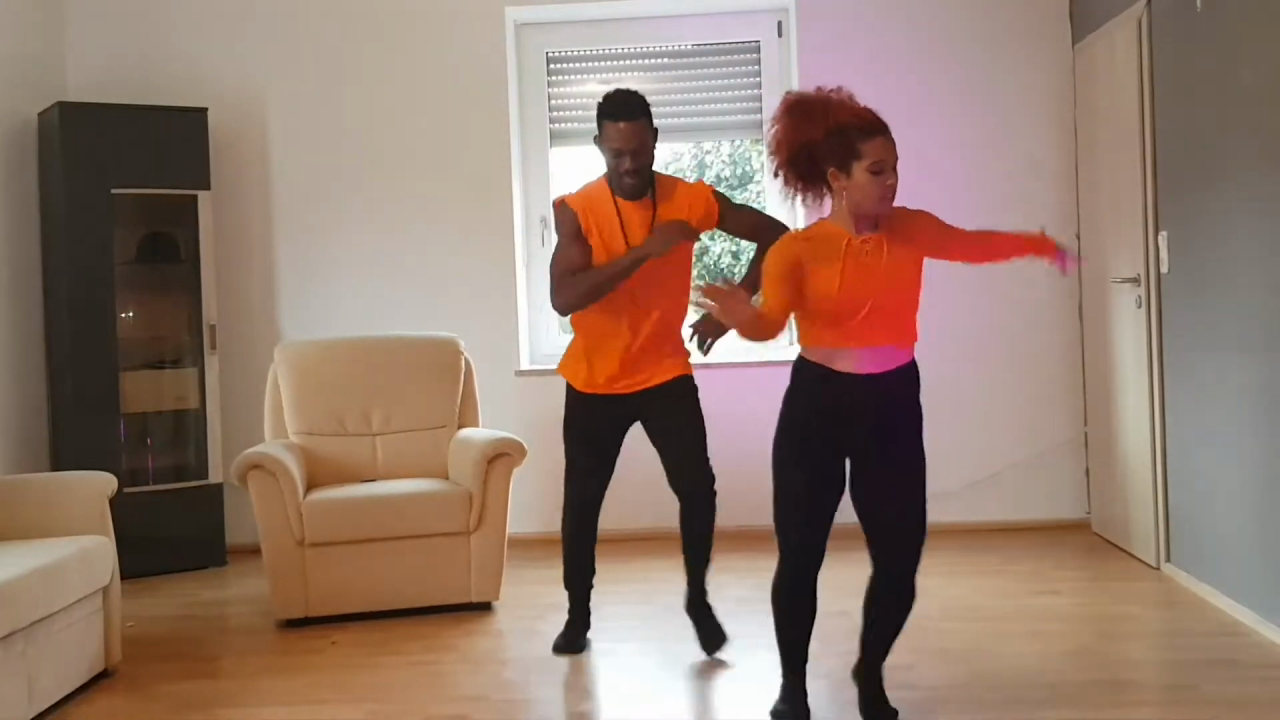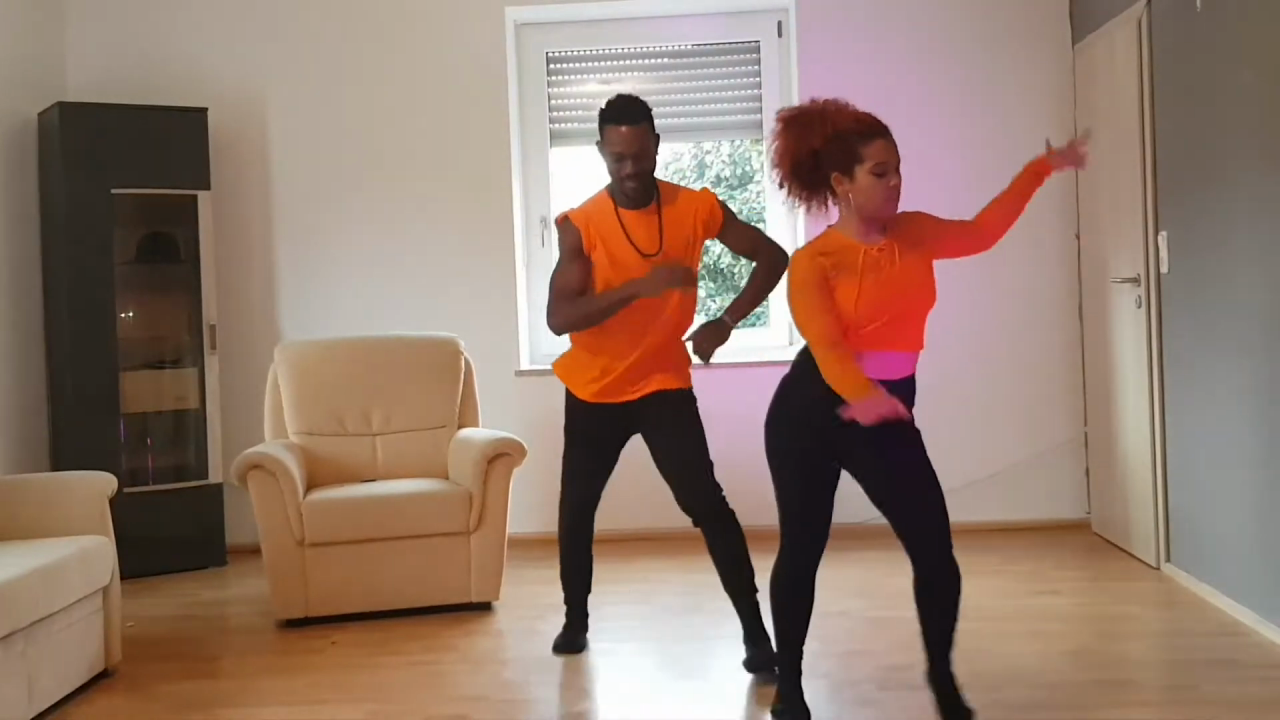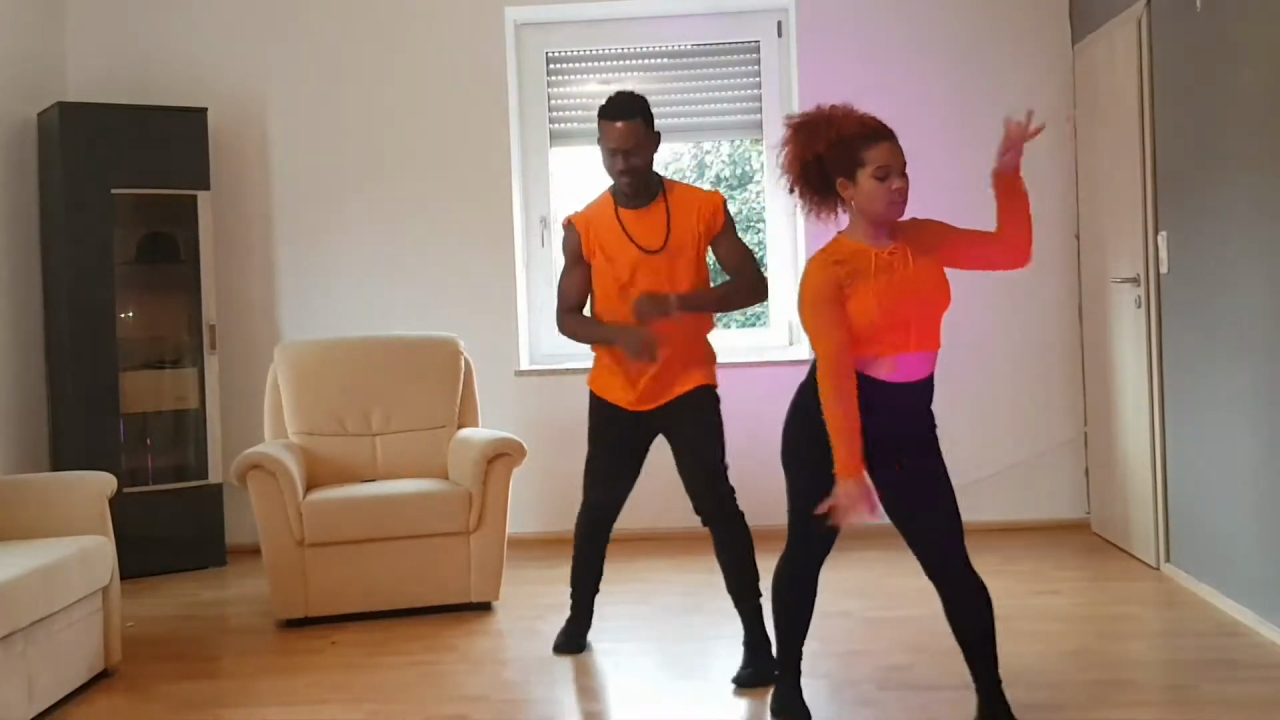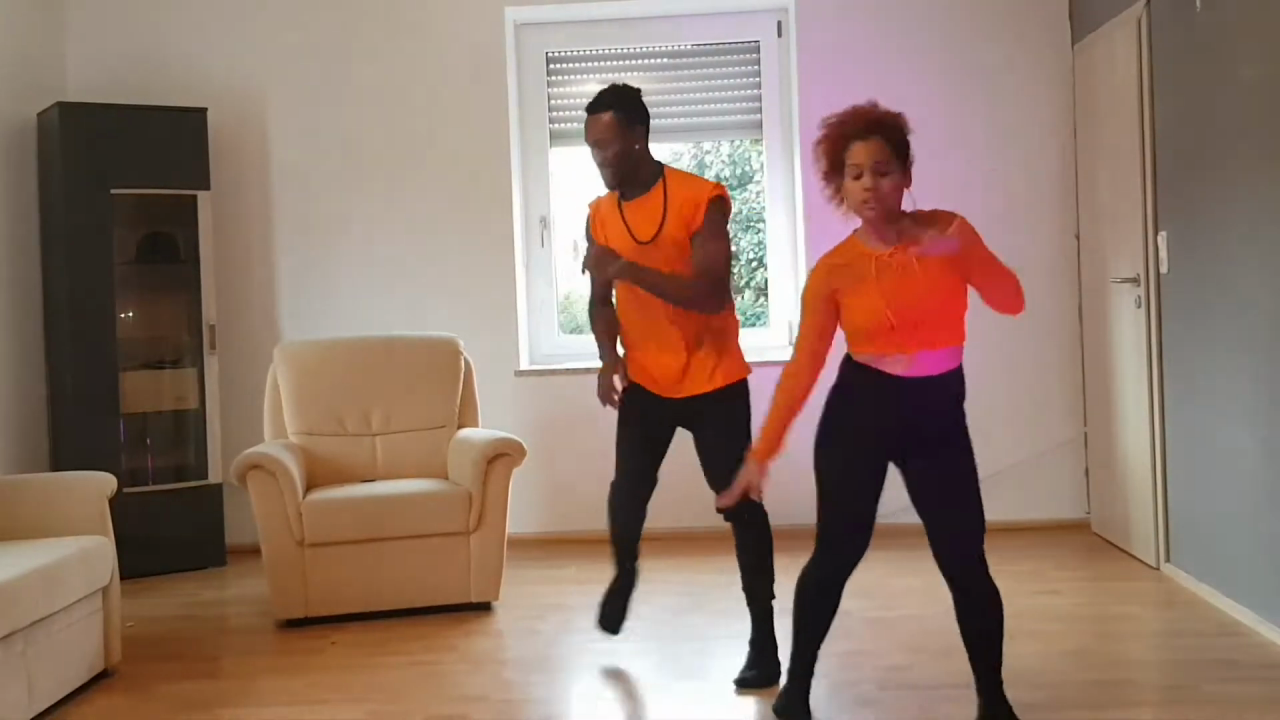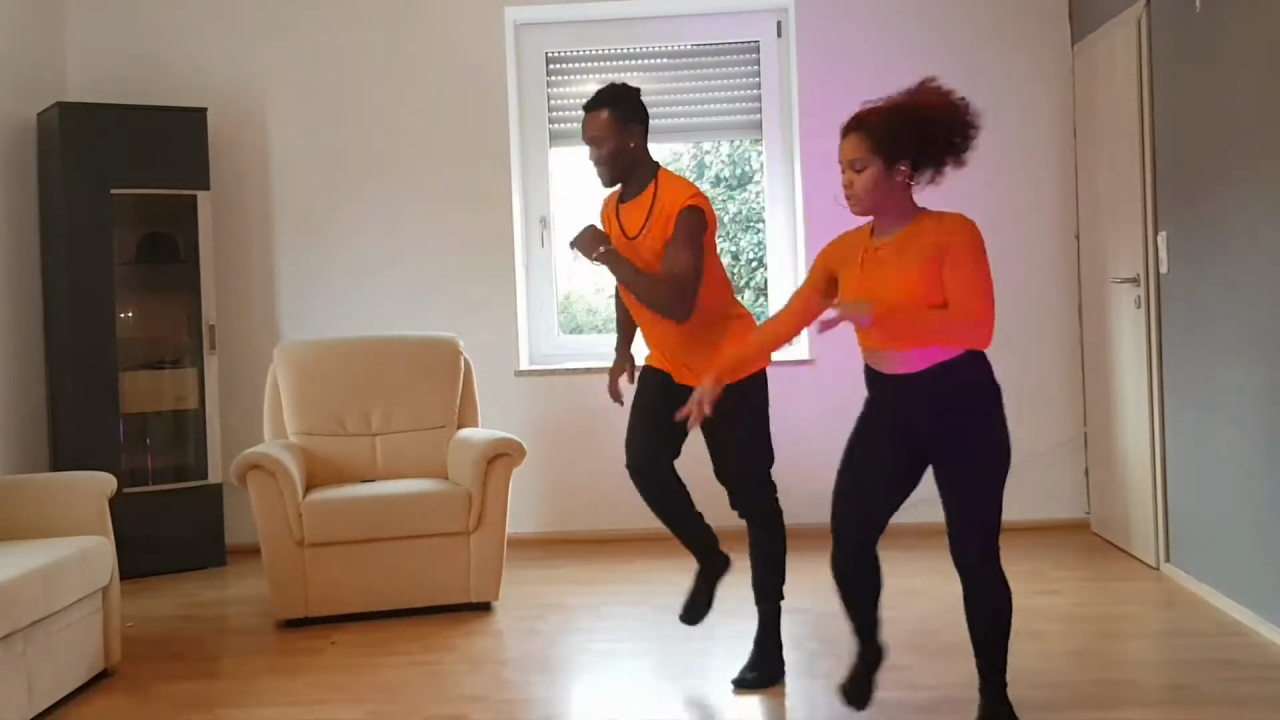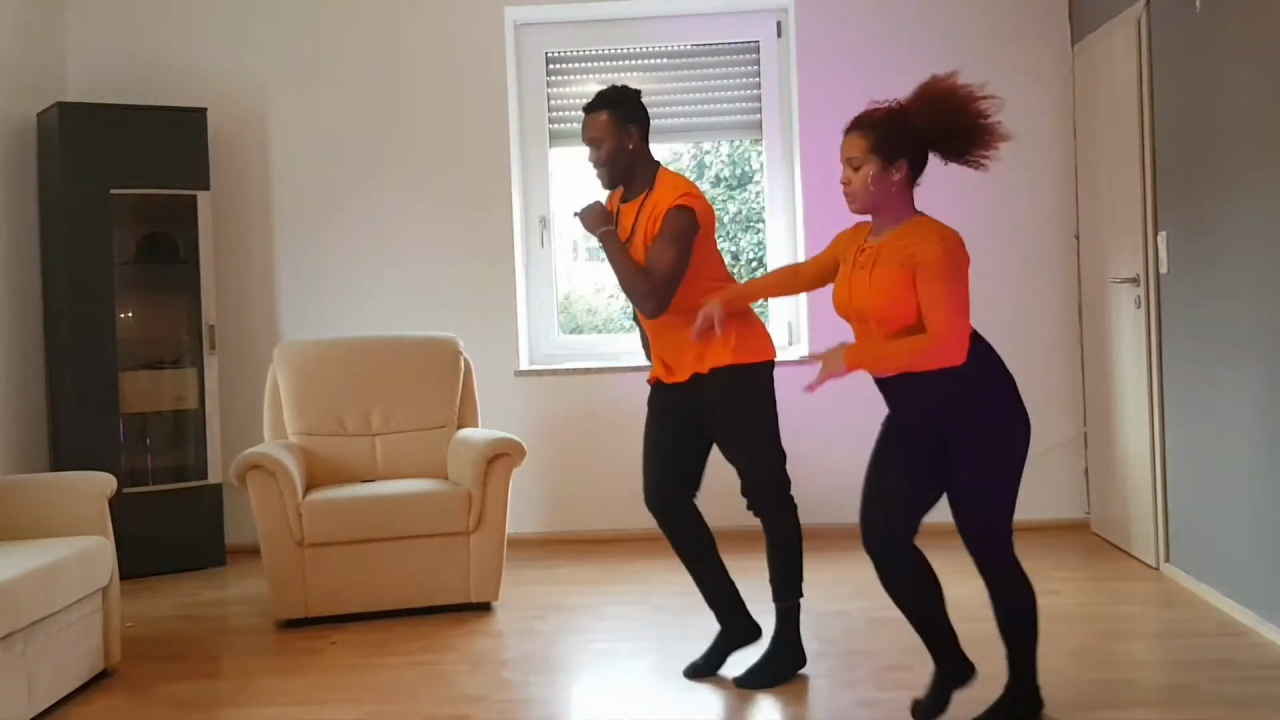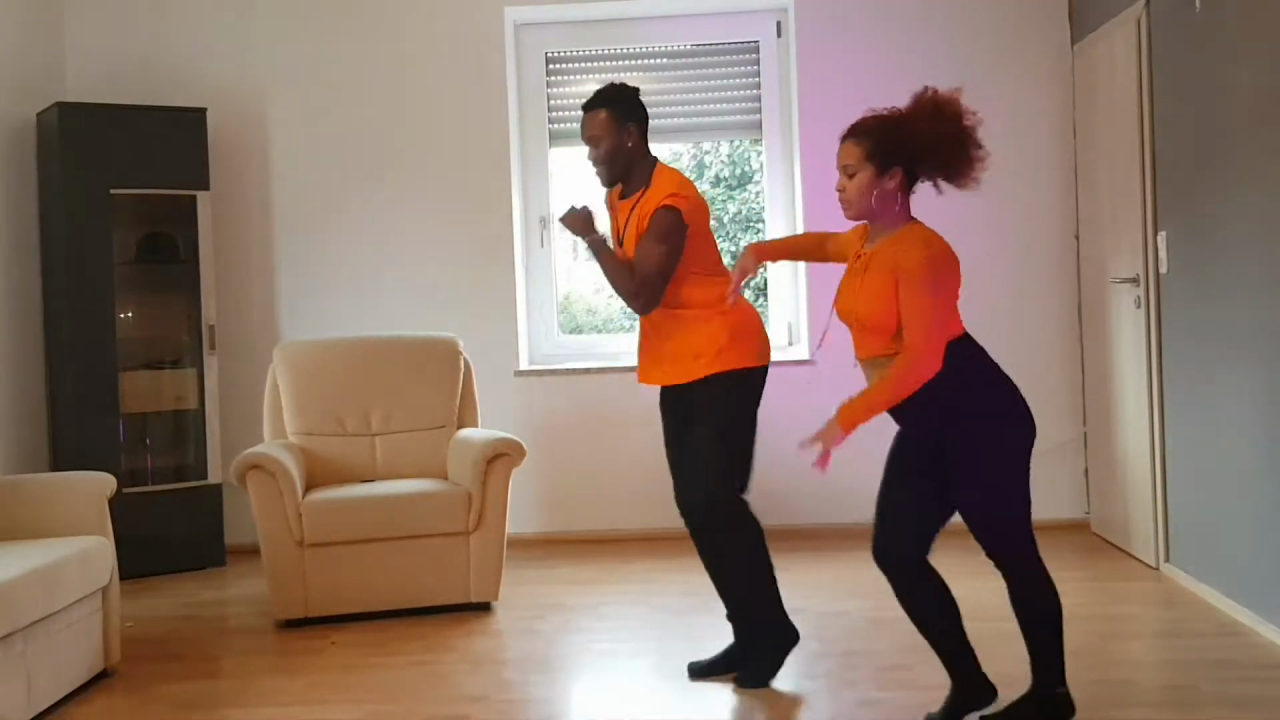
dt=0.1s
person 1, frame 1
left shoulder: (909, 229)
right shoulder: (797, 250)
left elbow: (976, 243)
right elbow: (766, 320)
left wrist: (1042, 245)
right wrist: (733, 311)
left hip: (892, 409)
right hip: (813, 410)
left knee: (900, 558)
right knee: (801, 556)
person 1, frame 2
left shoulder: (915, 234)
right shoulder: (812, 263)
left elbow: (985, 228)
right elbow: (828, 351)
left wrist: (1040, 169)
right wrist: (863, 398)
left hip: (892, 417)
right hip: (814, 414)
left knee: (935, 552)
right knee: (801, 553)
person 1, frame 3
left shoulder: (926, 237)
right shoulder: (825, 271)
left elbow: (1012, 253)
right elbow: (835, 375)
left wrist: (1007, 176)
right wrist: (852, 471)
left hip: (908, 420)
right hip: (840, 419)
left knee: (949, 563)
right knee: (804, 555)
person 1, frame 4
left shoulder: (947, 229)
right shoulder: (834, 269)
left elbow: (1010, 301)
right elbow: (802, 367)
left wrist: (959, 250)
right wrist: (760, 456)
left hip: (940, 418)
right hip: (861, 415)
left knee: (965, 563)
right knee: (836, 555)
person 1, frame 5
left shoulder: (953, 234)
right shoulder: (846, 249)
left elbow: (978, 329)
right elbow: (787, 320)
left wrist: (879, 314)
right wrist: (717, 379)
left hip: (963, 409)
right hip: (891, 412)
left knee: (977, 555)
right knee: (850, 539)
right ankle: (868, 648)
person 1, frame 6
left shoulder: (937, 244)
right shoulder: (852, 244)
left elbow: (946, 346)
right elbow: (805, 273)
left wrist: (854, 356)
right wrist: (731, 296)
left hip: (976, 406)
right hip: (911, 413)
left knee: (990, 551)
right knee: (882, 538)
right ankle: (949, 662)
person 1, frame 7
left shoulder: (920, 253)
right shoulder: (868, 239)
left elbow: (922, 361)
right elbow: (825, 245)
left wrist: (844, 420)
right wrist: (765, 250)
left hip: (973, 413)
right hip: (936, 421)
left knee: (1011, 552)
right knee: (894, 547)
person 2, frame 1
left shoulder: (694, 199)
right shoulder: (575, 210)
left elbow: (775, 235)
right elbow: (564, 297)
right wrist: (646, 250)
left hip: (664, 373)
right hip: (592, 381)
left knee: (697, 488)
right knee: (581, 501)
left ankle: (696, 596)
right ankle: (578, 614)
person 2, frame 2
left shoulder: (697, 207)
right shoulder: (578, 224)
left elbow: (774, 259)
right elbow: (559, 317)
left wrist: (724, 322)
right wrist: (640, 285)
left hip: (665, 383)
right hip: (593, 388)
left knee: (704, 500)
right knee: (577, 506)
left ankle: (754, 628)
right ankle: (576, 616)
person 2, frame 3
left shoulder: (704, 208)
right shoulder: (583, 226)
left elbow: (755, 286)
right elbow: (567, 318)
left wrist: (681, 302)
right wrist: (615, 334)
left hip: (688, 384)
right hip: (618, 392)
left knee: (715, 505)
right knee: (597, 510)
left ankle: (757, 638)
right ankle: (580, 612)
person 2, frame 4
left shoulder: (704, 199)
right shoulder: (599, 215)
left elbow: (713, 297)
right elbow: (600, 299)
left wrist: (631, 268)
right wrist: (610, 356)
left hip: (717, 375)
right hip: (644, 379)
left knee: (740, 501)
right knee: (628, 493)
left ankle: (764, 639)
right ankle: (624, 573)
person 2, frame 5
left shoulder: (685, 205)
right shoulder: (615, 206)
left elbow: (673, 305)
left wrist: (610, 255)
right wrist: (622, 354)
left hip: (730, 363)
right hip: (669, 366)
left knee: (751, 495)
right knee: (644, 465)
left ankle: (769, 638)
right ankle: (709, 557)
person 2, frame 6
left shoulder: (679, 203)
right shoulder: (616, 204)
left elbow: (652, 299)
left wrist: (606, 236)
right wrist: (648, 350)
left hip: (733, 355)
right hip: (675, 368)
left knee: (766, 491)
right knee: (662, 493)
left ankle: (787, 636)
right ankle: (734, 622)
person 2, frame 7
left shoulder: (666, 201)
right shoulder: (624, 199)
left elbow: (642, 294)
left wrist: (592, 237)
left hip: (722, 358)
right hip: (685, 364)
left knee: (713, 497)
right knee: (698, 500)
left ankle: (774, 629)
right ankle: (751, 635)
